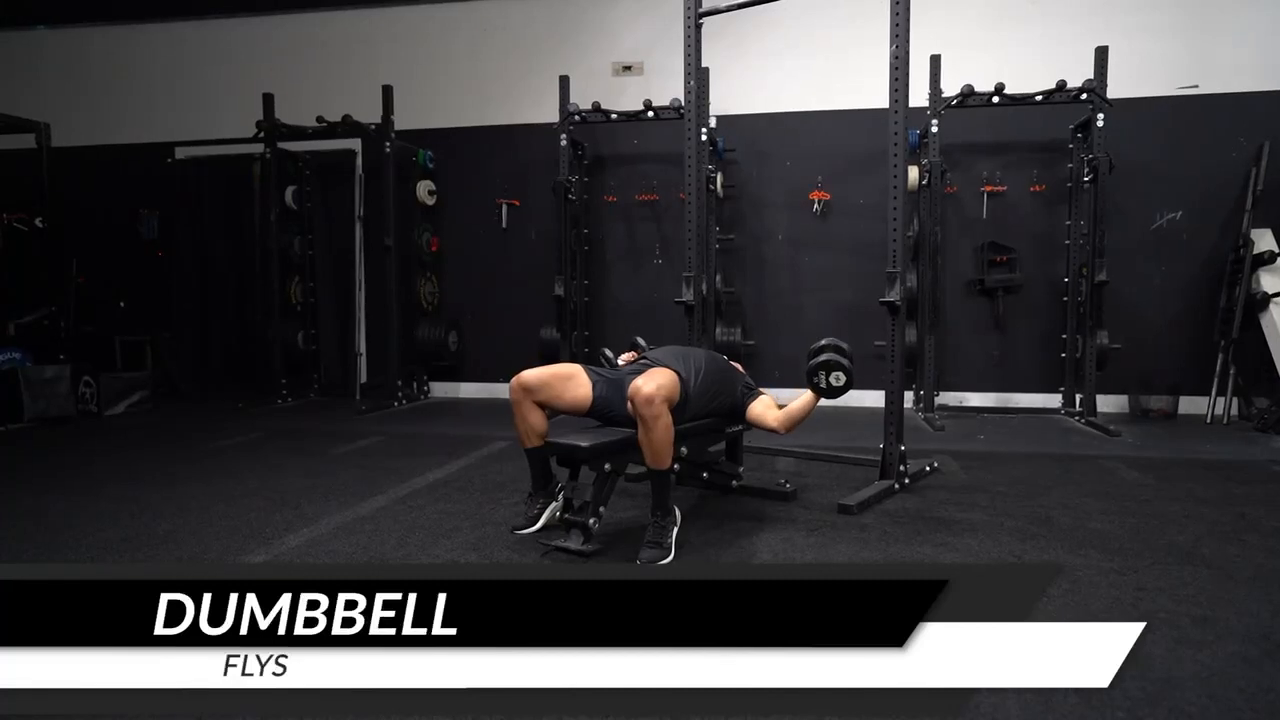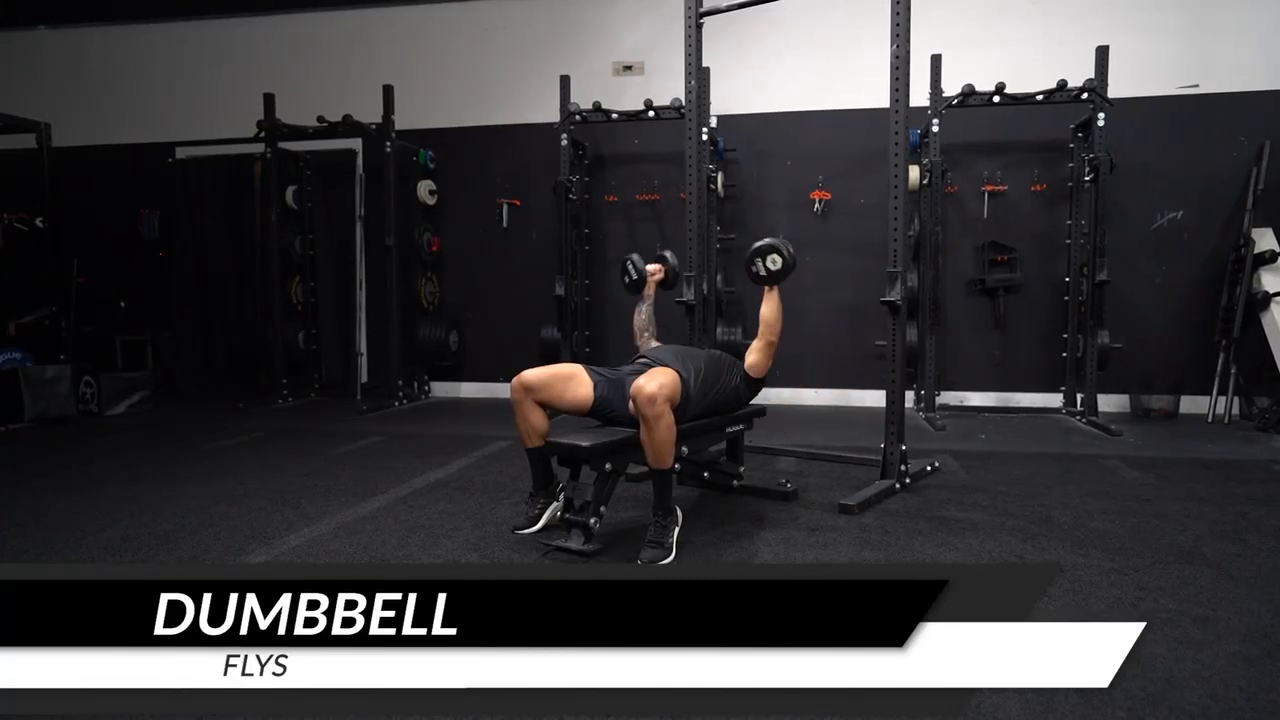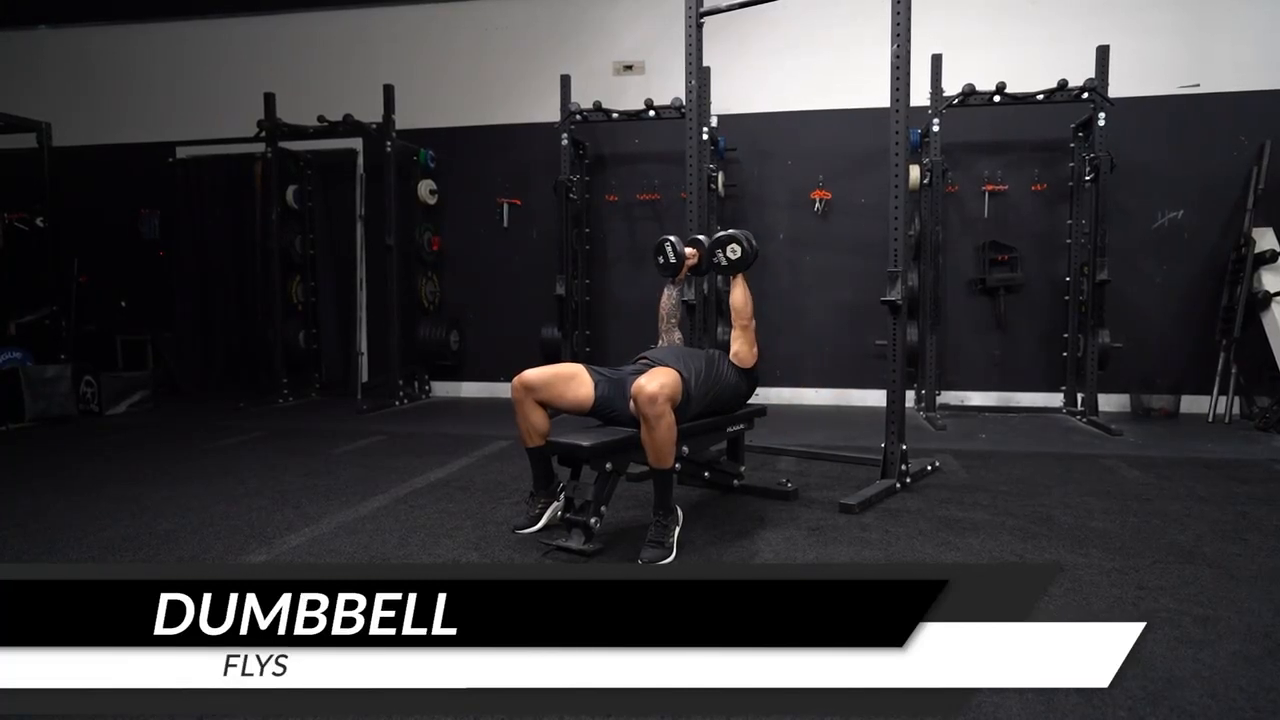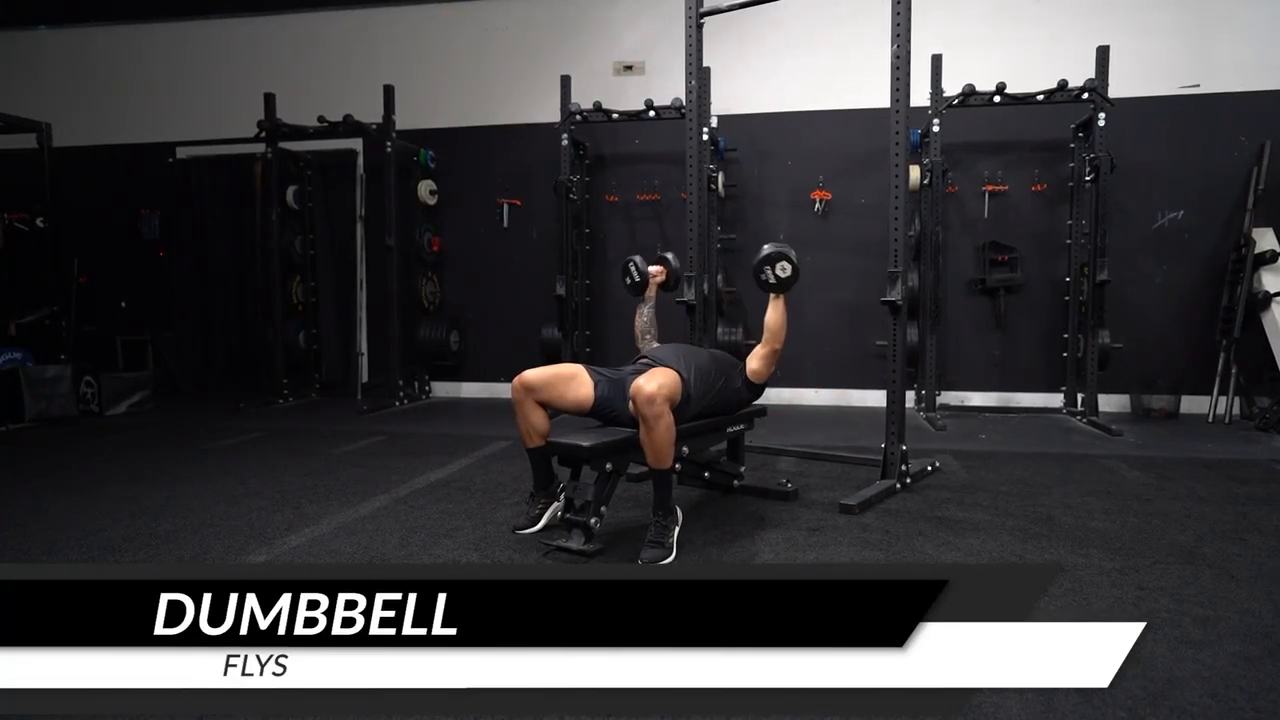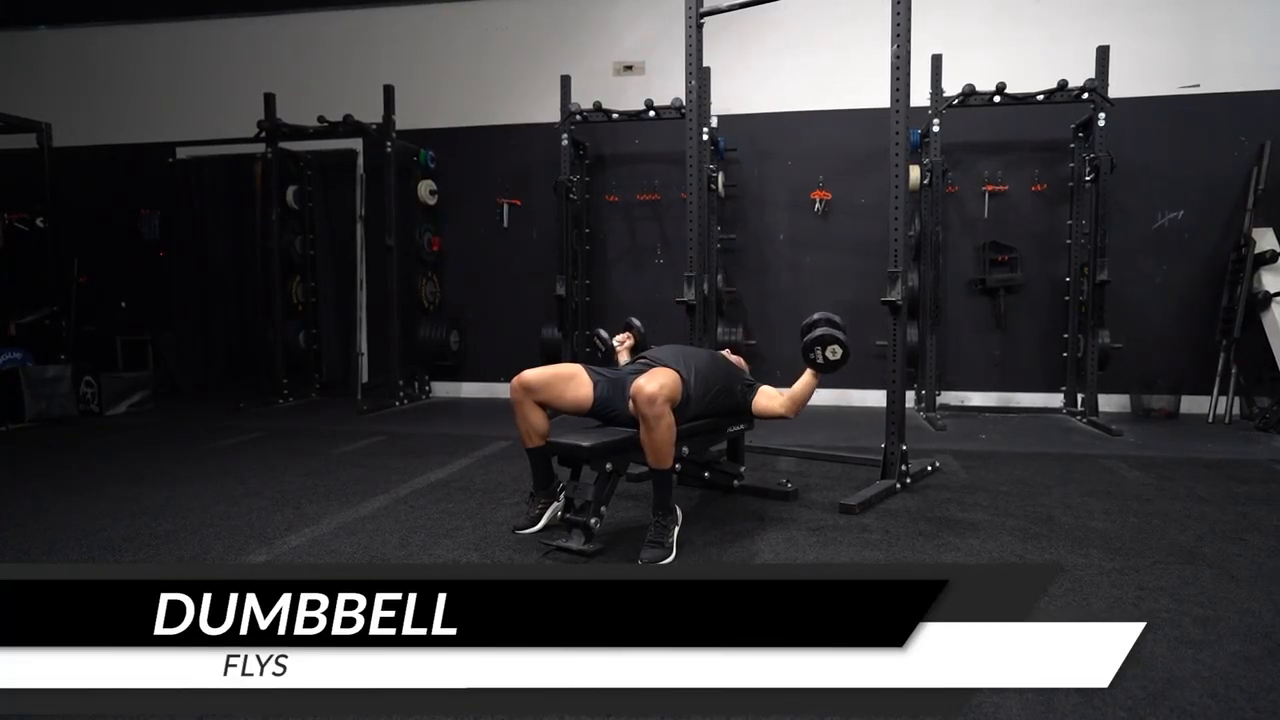
dt=0.7s
person 1, frame 1
left shoulder: (742, 389)
left elbow: (779, 422)
right wrist: (627, 363)
left hip: (652, 393)
right hip: (627, 378)
left knee: (647, 394)
right knee: (524, 385)
left ankle: (663, 517)
right ankle: (545, 493)
person 1, frame 2
left shoulder: (740, 380)
right shoulder: (698, 362)
left elbow: (768, 339)
right elbow: (645, 339)
left wrist: (771, 286)
right wrist: (649, 287)
left hip: (654, 392)
right hip: (623, 379)
left knee: (648, 393)
right knee: (524, 385)
left ankle: (665, 516)
right ankle: (546, 493)
person 1, frame 3
left shoulder: (738, 378)
right shoulder: (694, 360)
left elbow: (743, 324)
right elbow: (669, 324)
left wrist: (736, 273)
right wrist: (678, 274)
left hip: (656, 392)
right hip: (625, 379)
left knee: (649, 393)
right knee: (525, 385)
left ankle: (666, 516)
right ankle: (547, 493)
person 1, frame 4
left shoulder: (742, 382)
right shoulder: (702, 362)
left elbow: (771, 346)
right elbow: (646, 340)
left wrist: (776, 294)
right wrist: (651, 288)
left hip: (651, 392)
right hip: (625, 378)
left knee: (648, 393)
right knee: (525, 385)
left ankle: (665, 516)
right ankle: (547, 492)
person 1, frame 5
left shoulder: (741, 385)
left elbow: (786, 407)
left wrist: (815, 367)
right wrist: (623, 353)
left hip: (654, 393)
right hip: (627, 378)
left knee: (650, 393)
right knee: (524, 385)
left ankle: (665, 517)
right ankle: (547, 494)
